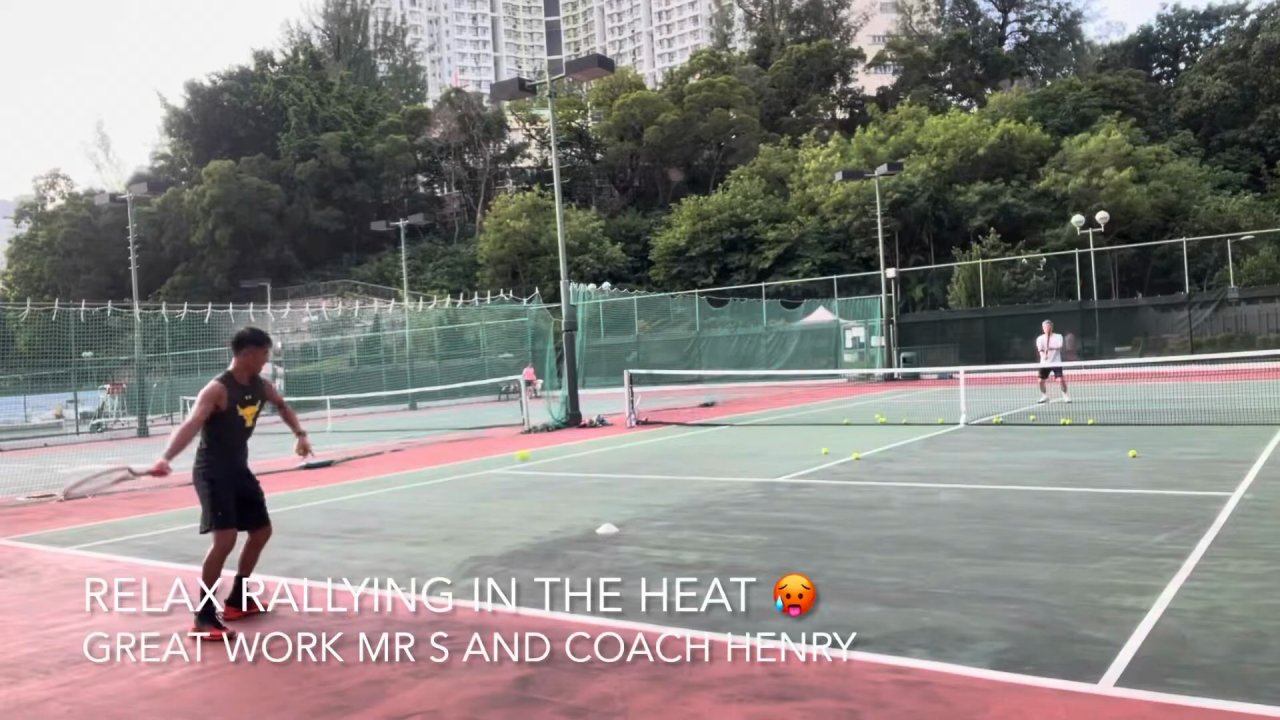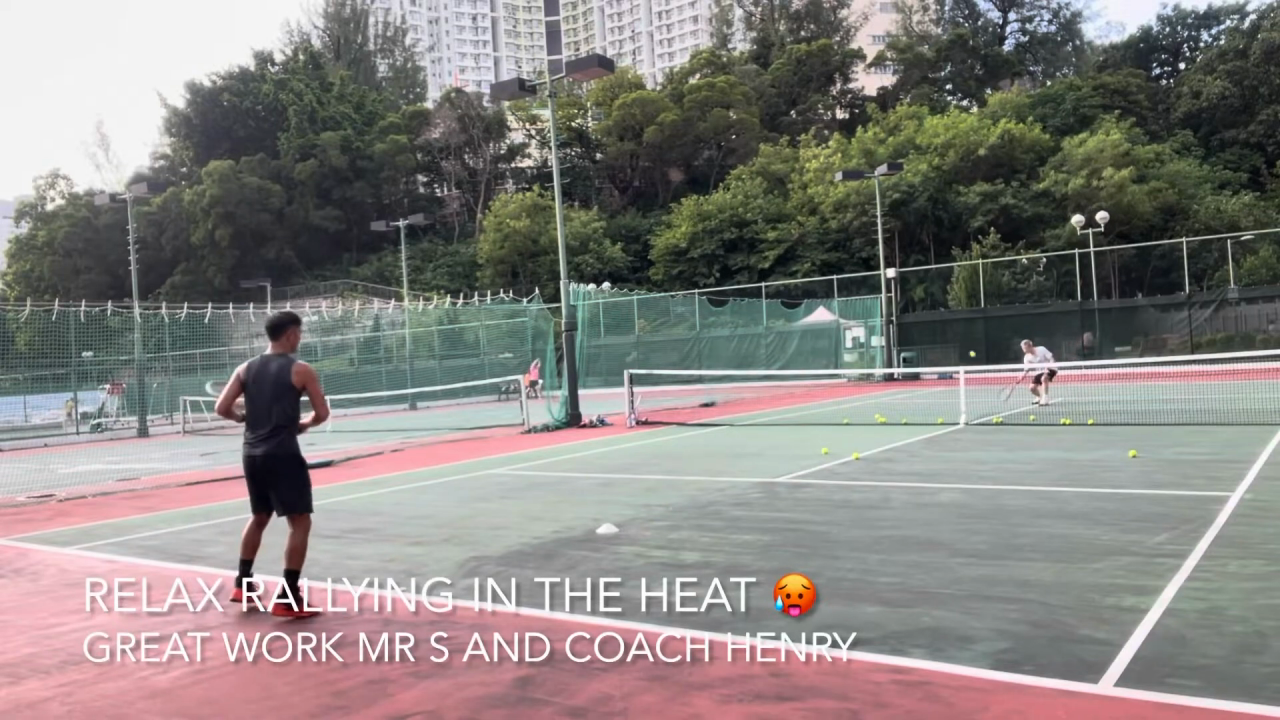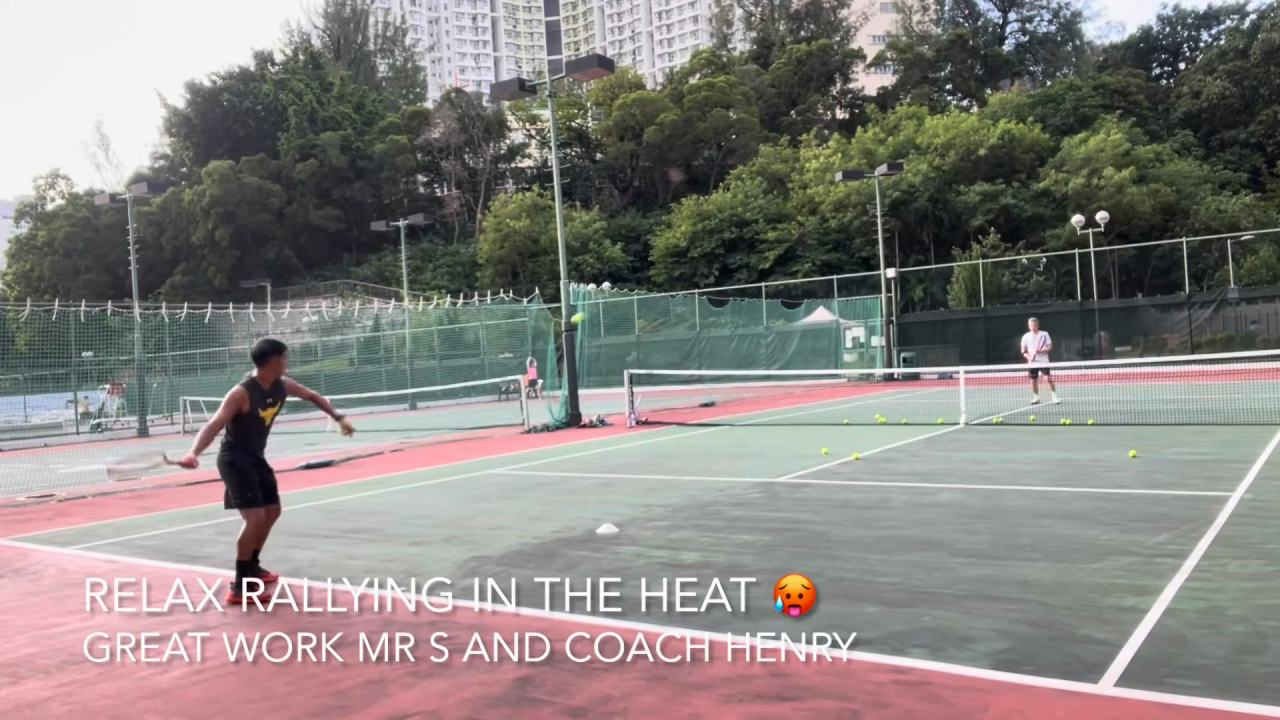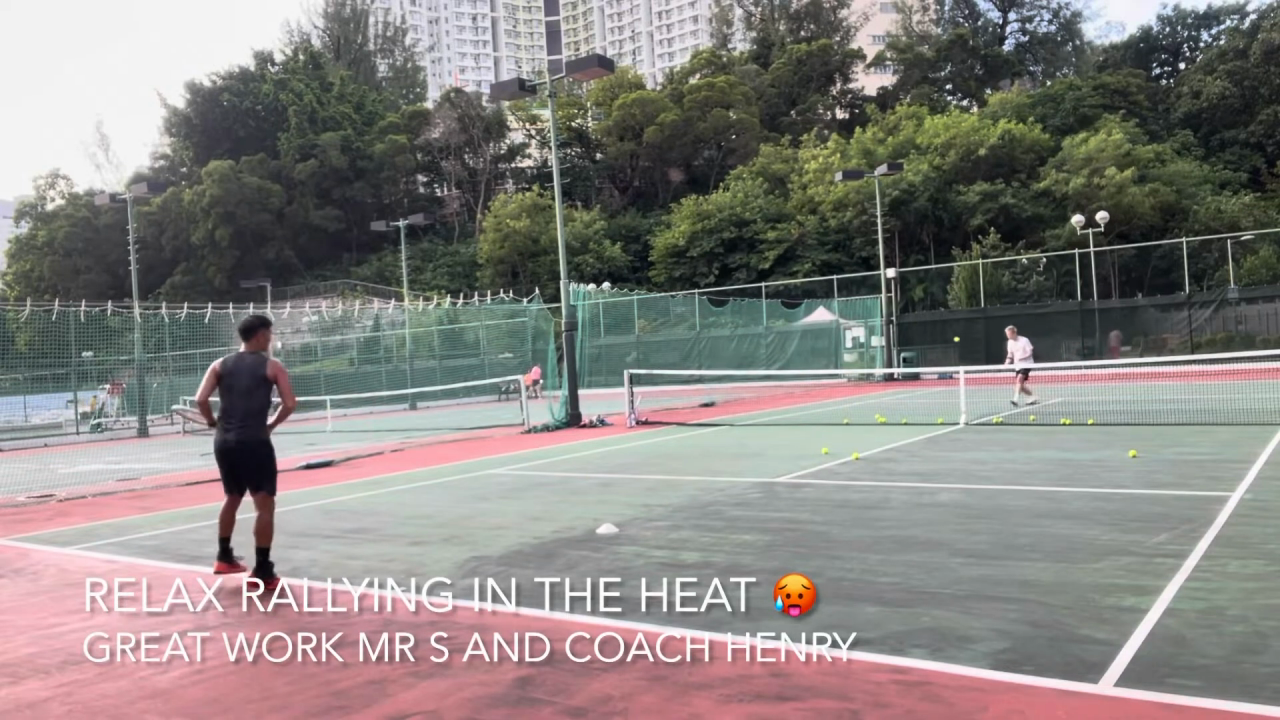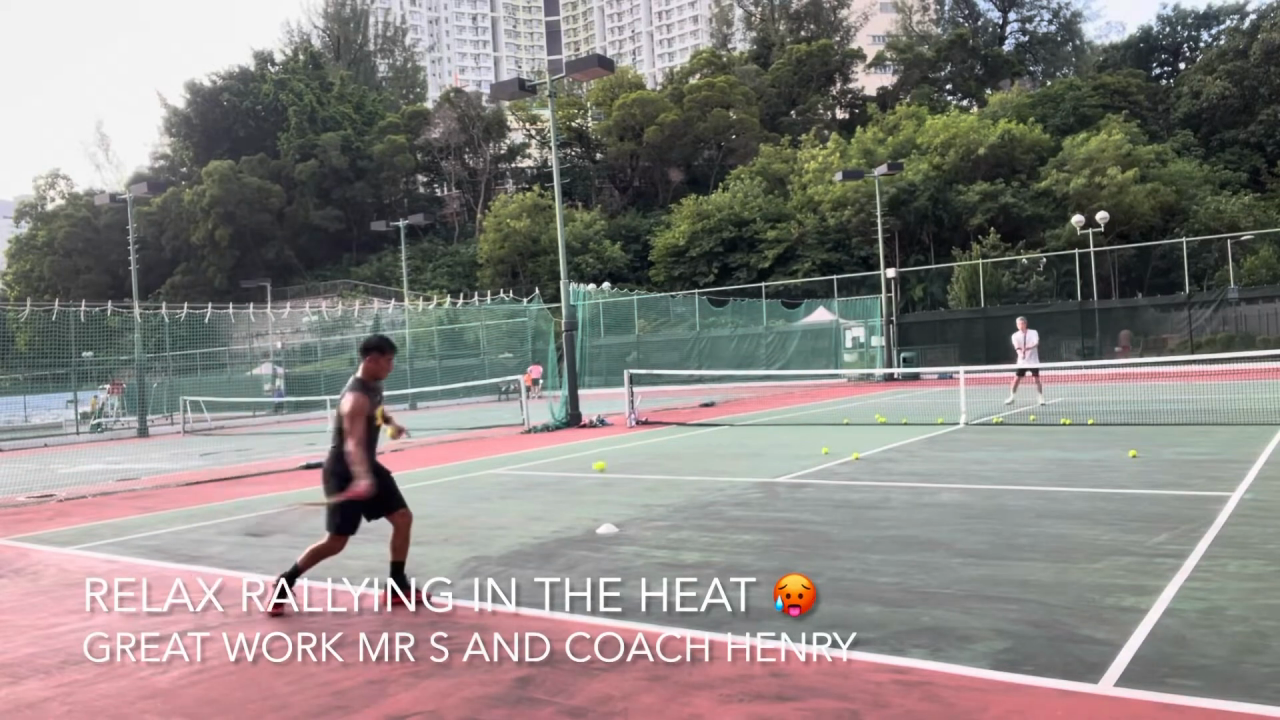
dt=1s
person 1, frame 1
left shoulder: (260, 386)
right shoulder: (217, 390)
left elbow: (283, 406)
right elbow: (189, 426)
left wrist: (300, 434)
right wrist: (166, 458)
left hip: (239, 472)
right hip: (213, 474)
left knee: (261, 532)
right knee: (224, 540)
left ankle: (237, 601)
right ankle: (204, 616)
person 1, frame 2
left shoulder: (246, 369)
right shoulder: (301, 370)
left elbow: (222, 408)
right elbow: (322, 413)
right wrist: (301, 424)
left hip: (252, 455)
right hip: (283, 455)
left knee: (259, 517)
right knee: (300, 523)
left ankle: (242, 584)
right ankle: (287, 599)
person 1, frame 3
left shoulder: (282, 385)
right shoulder: (241, 394)
left elbow: (311, 395)
right elbow: (213, 427)
left wrist: (339, 417)
right wrist: (194, 453)
left hip: (256, 459)
right hip: (235, 460)
left knee: (272, 511)
right knee: (255, 518)
left ankle: (251, 567)
right ankle: (238, 586)
person 1, frame 4
left shoulder: (220, 366)
right shoulder: (273, 366)
left elbow: (201, 399)
right elbow: (289, 405)
left wrist: (211, 420)
right wrist: (271, 424)
left hip: (224, 442)
right hip: (254, 442)
left knee: (232, 498)
right knee: (265, 504)
left ankle: (225, 557)
right ankle: (263, 571)
person 1, frame 5
left shoulder: (372, 387)
right shoulder: (356, 397)
right elbow: (354, 444)
left wrist: (390, 422)
right wrist: (363, 479)
left hip: (367, 468)
right hip: (345, 474)
left knee: (403, 518)
right knee: (335, 542)
left ankle: (397, 586)
right ankle: (284, 587)
